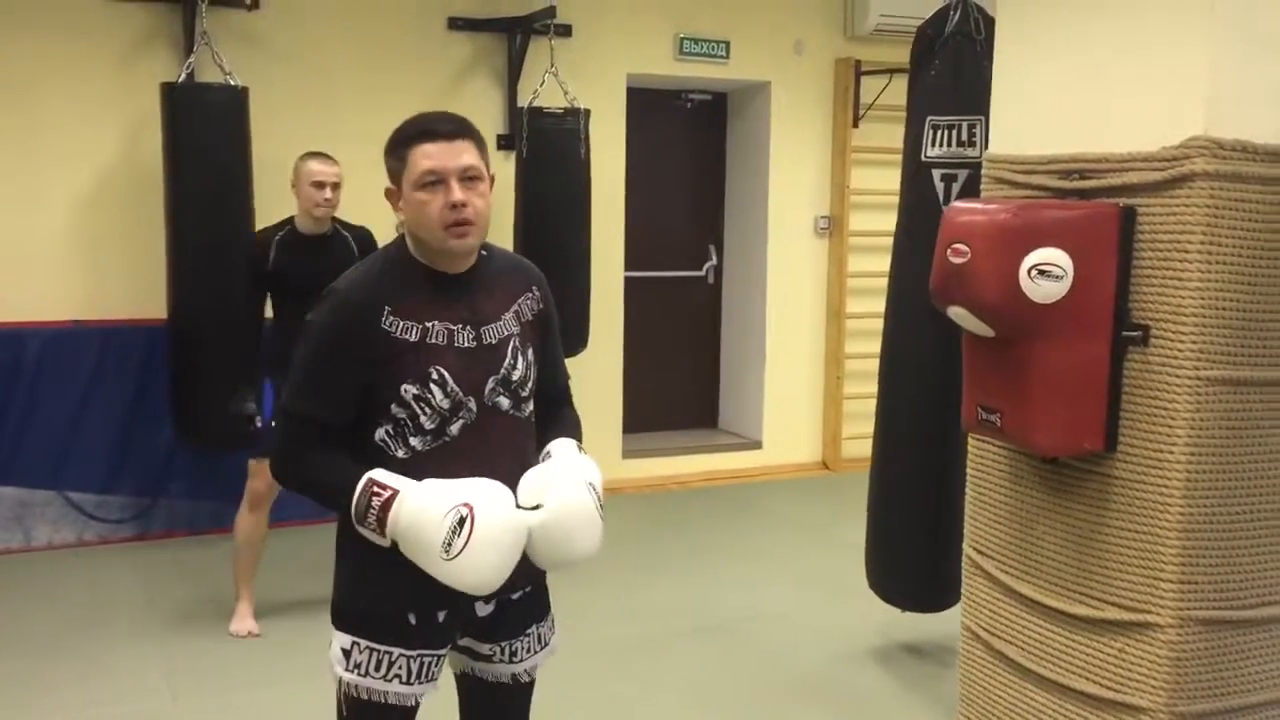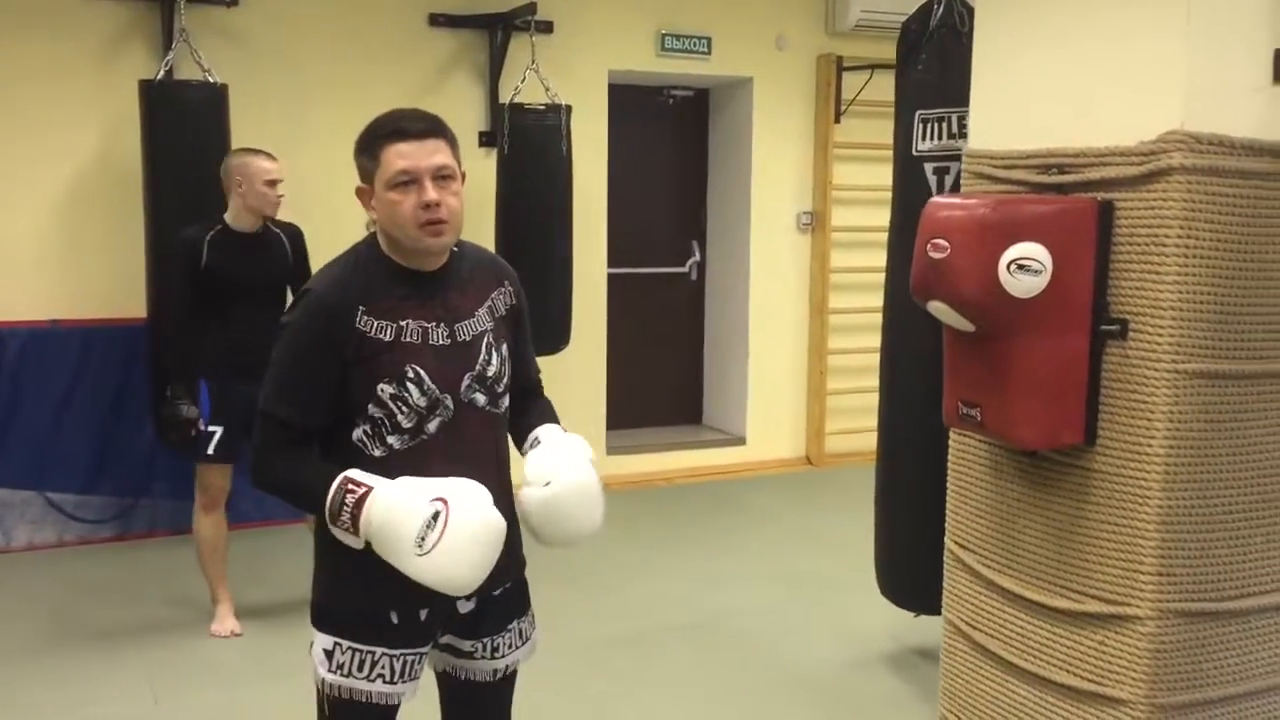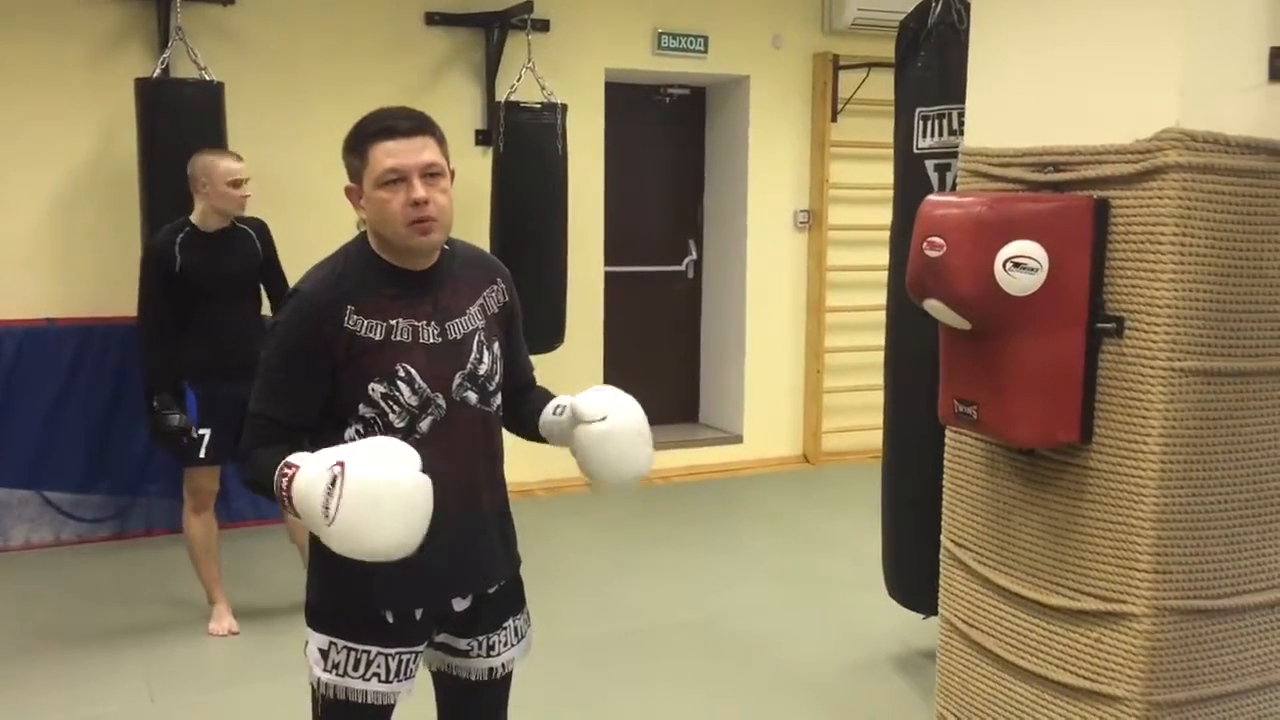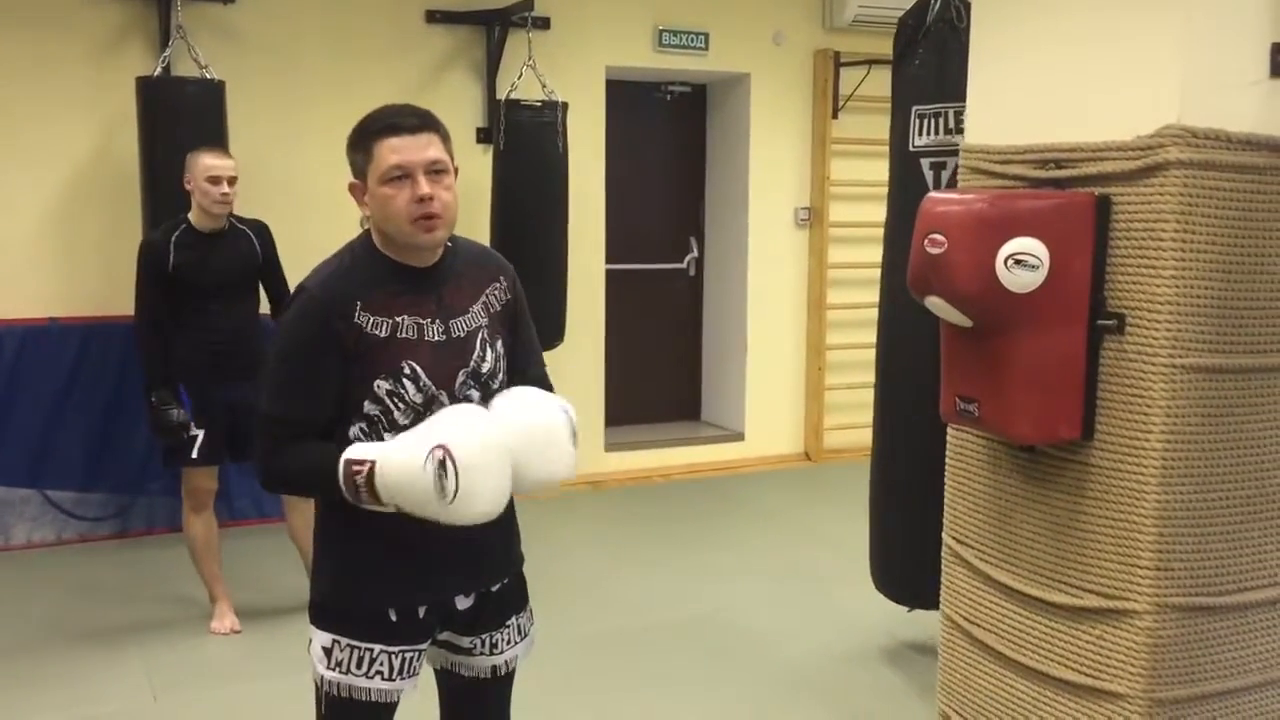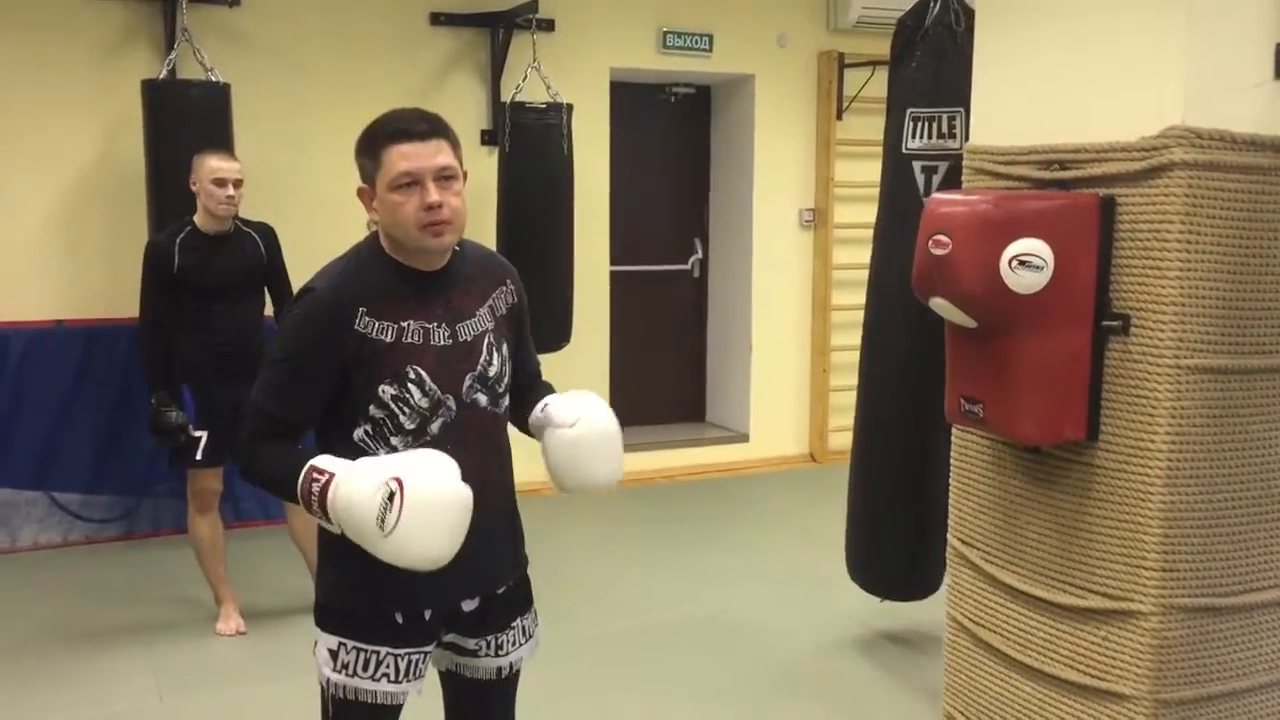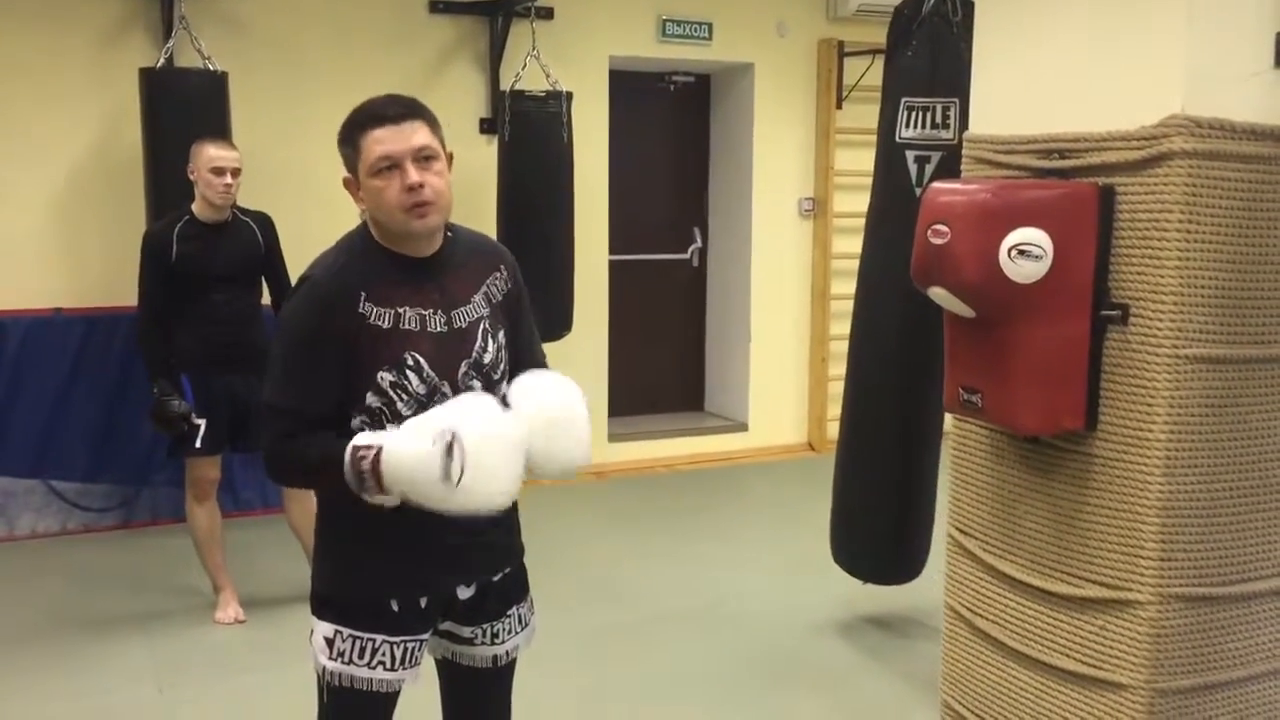
dt=0.4s
person 1, frame 1
left shoulder: (524, 285)
right shoulder: (359, 304)
left elbow: (553, 402)
right elbow: (295, 455)
left wrist: (567, 461)
right wrist: (395, 504)
left hip: (509, 571)
right hip: (390, 584)
person 1, frame 2
left shoulder: (496, 279)
right shoulder: (333, 303)
right elbow: (275, 457)
left wrist: (551, 444)
right wrist: (367, 504)
left hip: (489, 568)
right hip: (371, 587)
person 1, frame 3
left shoulder: (487, 278)
right shoulder: (322, 302)
right elbow: (263, 450)
left wrist: (568, 418)
right wrist: (307, 483)
left hip: (483, 568)
right hip: (366, 585)
person 1, frame 4
left shoulder: (491, 274)
right shoulder: (328, 299)
left elbow: (532, 385)
right elbow: (278, 456)
right wrist: (385, 472)
left hip: (486, 565)
right hip: (368, 583)
person 1, frame 5
left shoulder: (496, 277)
right shoulder: (333, 301)
right elbow: (260, 448)
left wrist: (556, 416)
right wrist: (339, 492)
left hip: (493, 569)
right hip: (372, 586)
person 1, frame 6
left shoulder: (492, 264)
right shoulder: (330, 290)
left elbow: (527, 378)
right elbow: (280, 448)
left hip: (487, 556)
right hip: (369, 572)
person 2, frame 1
left shoulder: (358, 242)
right shoulder: (269, 244)
right elbow: (251, 315)
right hip: (284, 379)
right knee: (259, 489)
right ankle: (244, 601)
person 2, frame 2
left shoulder: (289, 239)
right shoulder: (196, 244)
right elbow: (177, 320)
right wrist: (179, 387)
right hip: (218, 383)
right knee: (211, 492)
right ankle: (222, 604)
person 2, frame 3
left shoulder: (255, 234)
right shoulder: (167, 247)
left elbow: (282, 300)
right elbow: (152, 327)
right wrist: (161, 396)
left hip: (260, 378)
right hip: (200, 386)
right knee: (200, 493)
right ankle: (218, 604)
person 2, frame 4
left shoulder: (255, 234)
right shoulder: (161, 246)
left elbow: (281, 302)
right elbow: (149, 326)
right wrist: (159, 394)
left hip: (256, 378)
right hip: (195, 386)
right knee: (198, 492)
right ankle: (220, 602)
person 2, frame 5
left shoulder: (260, 238)
right shoulder: (167, 248)
left elbow: (285, 306)
right elbow: (152, 327)
right wrist: (160, 396)
left hip: (260, 380)
right hip: (199, 387)
right knee: (204, 493)
right ankle: (226, 604)
person 2, frame 6
left shoulder: (258, 226)
right shoulder: (165, 237)
left elbow: (283, 296)
right elbow: (150, 317)
right wrist: (161, 384)
left hip: (258, 369)
right hip: (197, 376)
right knee: (202, 481)
right ankle: (224, 591)
